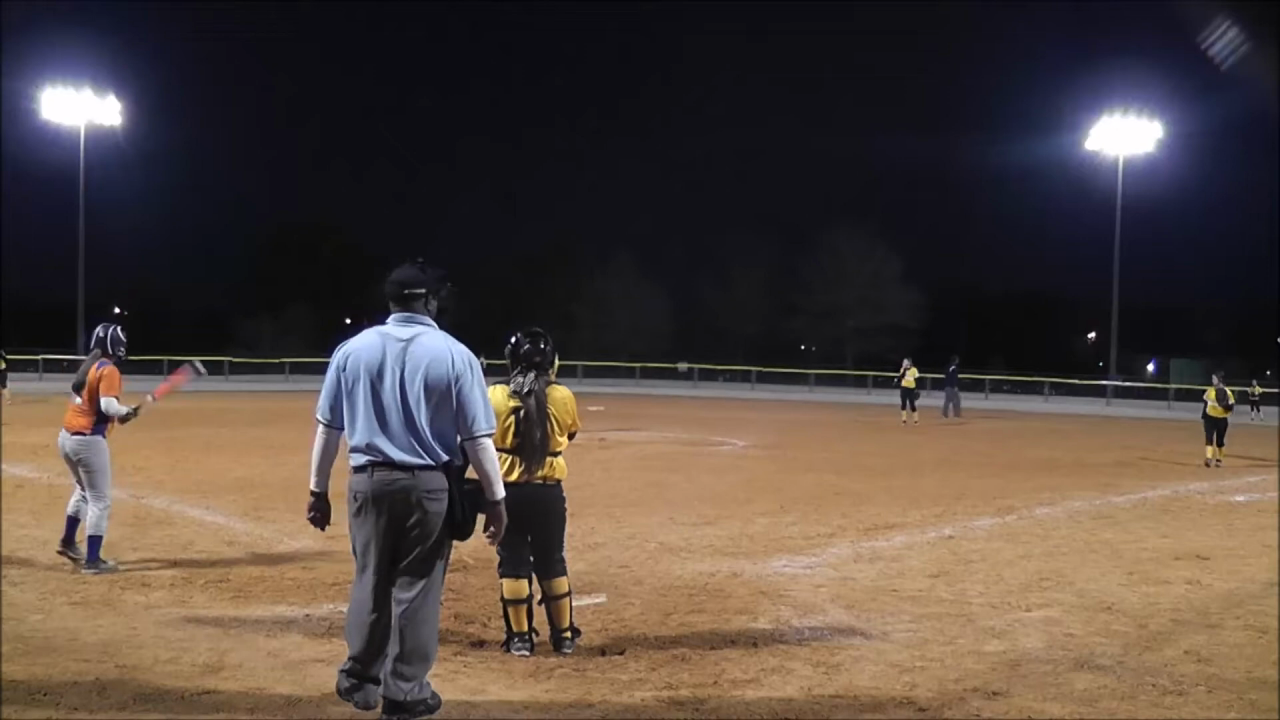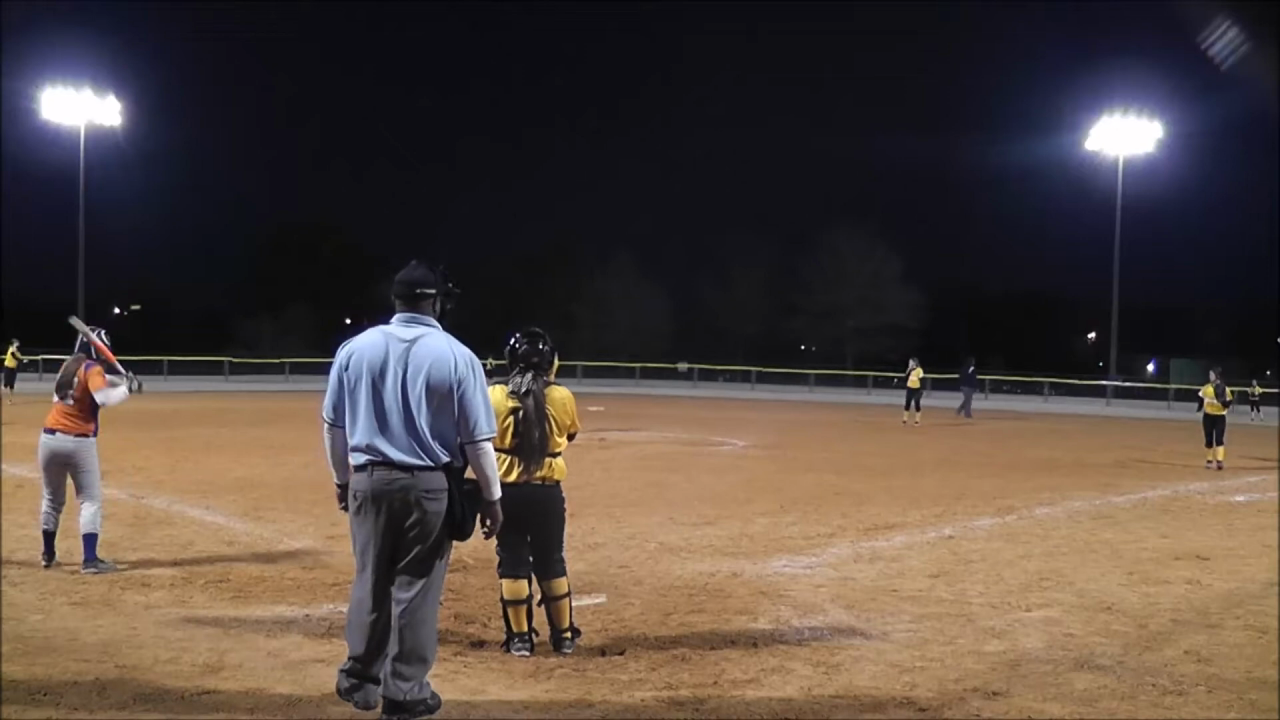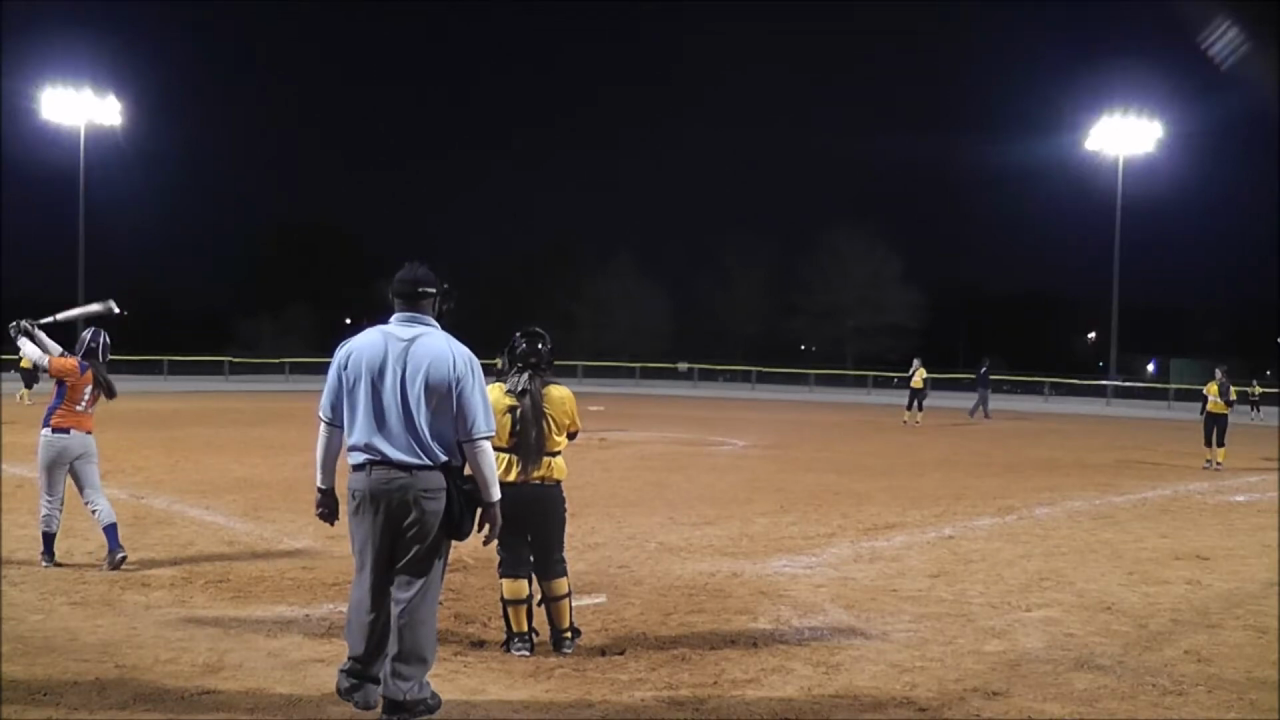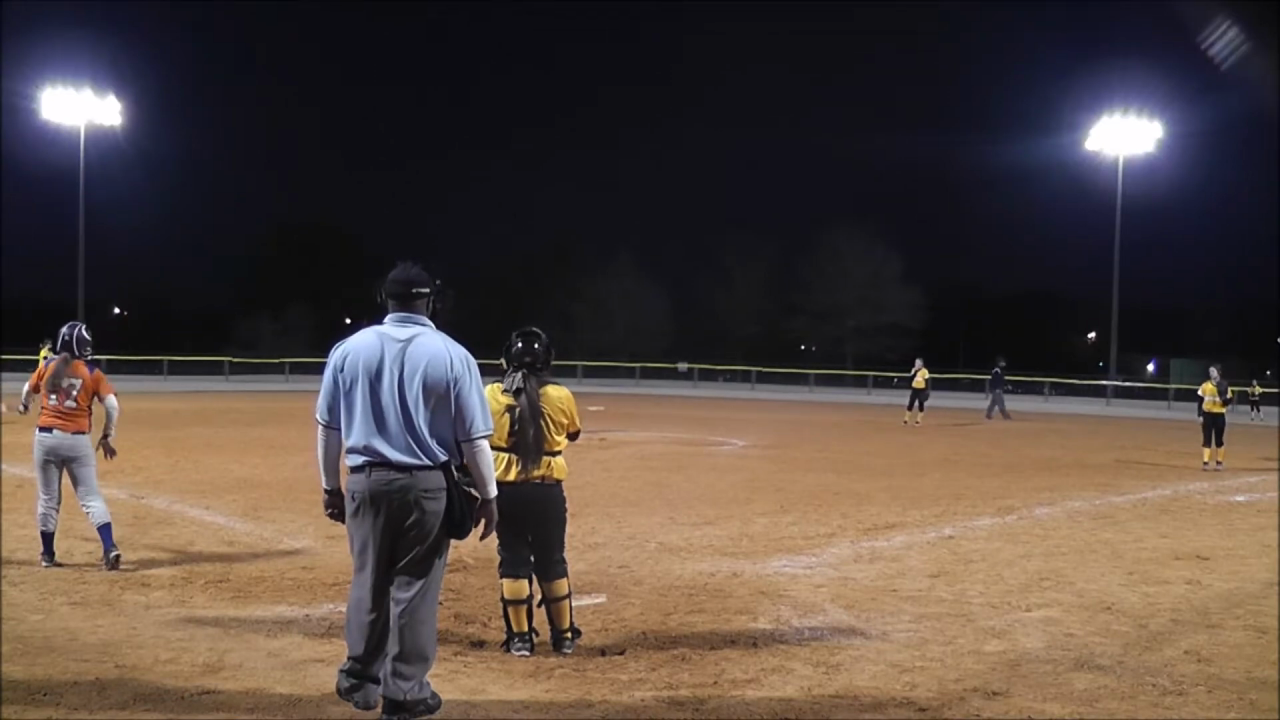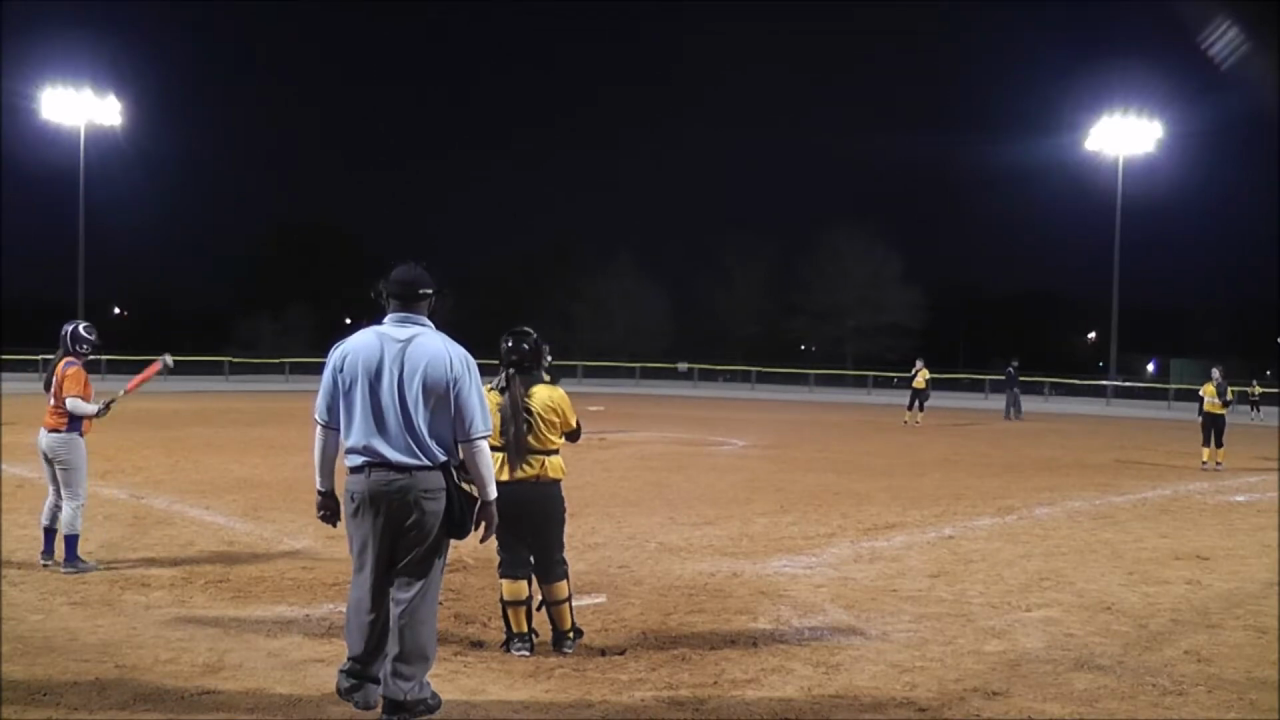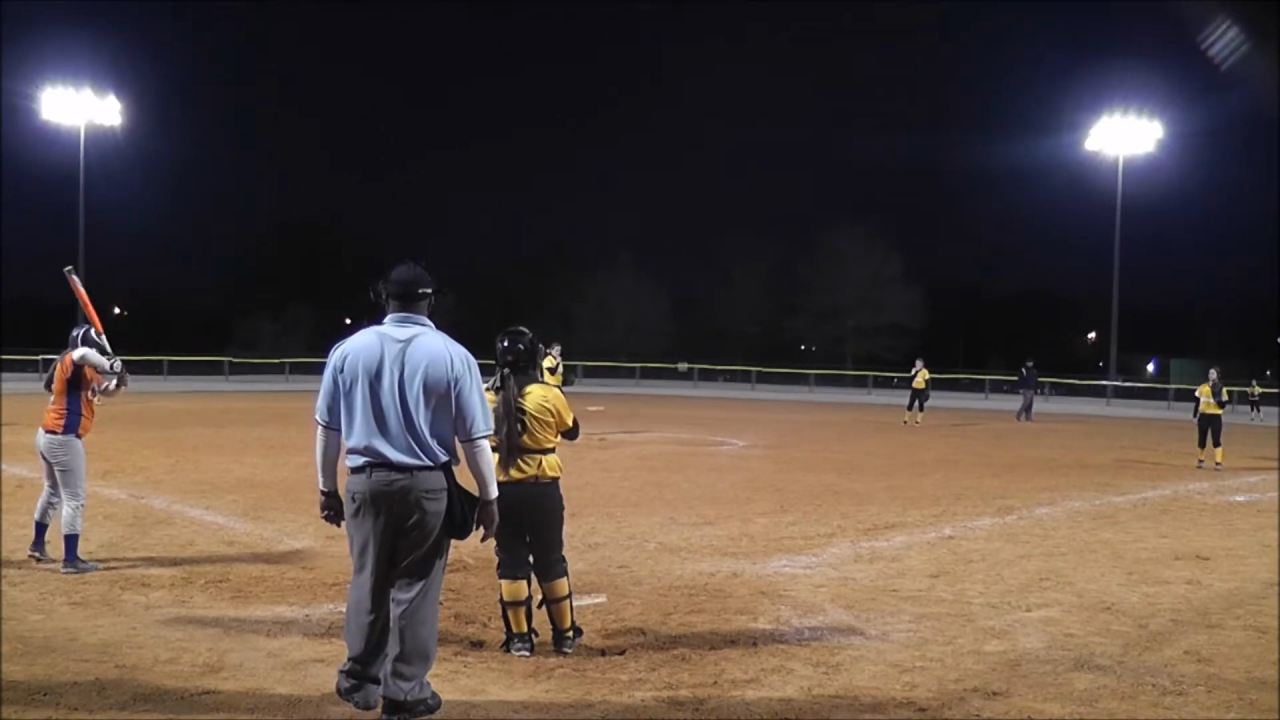
dt=0.5s
person 1, frame 1
left shoulder: (352, 349)
right shoulder: (454, 355)
left elbow: (328, 428)
right elbow: (478, 438)
left wrist: (318, 490)
right wrist: (495, 498)
left hip: (368, 482)
right hip: (429, 485)
left knee: (370, 582)
right knee: (417, 587)
left ankle: (360, 681)
person 1, frame 2
left shoulder: (355, 348)
right shoulder: (457, 356)
left elbow: (333, 427)
right elbow: (477, 440)
left wrist: (343, 480)
right wrist: (491, 498)
left hip: (370, 481)
right hip: (428, 486)
left knee: (370, 582)
right knee: (416, 587)
left ankle: (361, 680)
person 1, frame 3
left shoulder: (354, 348)
right shoulder: (456, 355)
left elbow: (330, 425)
right elbow: (476, 439)
left wrist: (325, 485)
right wrist: (491, 499)
left hip: (368, 480)
right hip: (428, 485)
left knee: (369, 582)
right knee: (415, 587)
left ankle: (360, 680)
person 1, frame 4
left shoulder: (349, 349)
right shoulder: (452, 355)
left elbow: (328, 428)
right elbow: (474, 438)
left wrist: (331, 487)
right wrist: (488, 496)
left hip: (367, 482)
right hip: (427, 485)
left knee: (368, 582)
right knee: (415, 587)
left ankle: (360, 680)
person 1, frame 5
left shoulder: (349, 349)
right shoulder: (452, 355)
left elbow: (327, 428)
right elbow: (474, 438)
left wrist: (325, 488)
right wrist: (488, 497)
left hip: (366, 482)
right hip: (427, 485)
left knee: (368, 582)
right knee: (415, 586)
left ankle: (361, 681)
person 1, frame 6
left shoulder: (349, 349)
right shoulder: (452, 355)
left elbow: (328, 429)
right elbow: (475, 438)
left wrist: (327, 488)
right wrist: (489, 497)
left hip: (366, 483)
right hip: (427, 485)
left knee: (368, 583)
right knee: (415, 587)
left ankle: (360, 681)
person 2, frame 1
left shoulder: (495, 396)
right shoulder: (563, 397)
left hip: (507, 491)
right hip: (548, 491)
left knee: (513, 562)
right knee: (552, 562)
left ankle: (520, 638)
right ankle: (563, 635)
person 2, frame 2
left shoulder: (494, 396)
right shoulder: (562, 397)
left hip: (506, 491)
right hip: (547, 491)
left knee: (513, 563)
right knee: (552, 562)
left ankle: (520, 638)
right ankle: (564, 635)
person 2, frame 3
left shoulder: (493, 394)
right shoulder: (562, 396)
right elbow: (572, 433)
left hip: (505, 489)
right hip: (547, 490)
left knee: (513, 561)
right knee: (552, 561)
left ankle: (520, 637)
right ankle: (563, 635)
person 2, frame 4
left shoulder: (492, 395)
right shoulder: (561, 396)
right elbow: (574, 433)
left hip: (506, 489)
right hip: (547, 490)
left knee: (514, 561)
right knee: (552, 561)
left ankle: (520, 637)
right ankle: (563, 635)
person 2, frame 5
left shoulder: (488, 396)
right shoulder: (554, 395)
right elbow: (574, 434)
left hip: (503, 489)
right hip: (544, 489)
left knee: (512, 561)
right knee: (551, 562)
left ankle: (520, 638)
right ankle: (565, 634)
person 2, frame 6
left shoulder: (486, 396)
right shoulder: (549, 395)
right elbow: (572, 432)
left hip: (502, 489)
right hip: (542, 489)
left knee: (511, 562)
right knee: (551, 561)
left ankle: (520, 638)
right ankle: (565, 634)
person 3, frame 1
left shoulder: (90, 366)
right shoulder: (107, 369)
right elbow: (109, 406)
left wrist: (122, 411)
right wrist: (127, 411)
left hip: (68, 436)
right hip: (89, 440)
left knee: (83, 490)
right knee: (99, 500)
left ankle: (68, 541)
right ankle: (93, 560)
person 3, frame 2
left shoulder: (70, 364)
right shoulder: (93, 369)
right elbow: (103, 399)
left wrist: (123, 384)
right wrist: (126, 389)
left hip: (49, 439)
right hip: (79, 443)
left knee: (51, 499)
right knee: (90, 502)
left ankle: (48, 554)
right ankle: (90, 560)
person 3, frame 3
left shoulder: (76, 368)
right shoulder: (99, 375)
left elbow: (39, 358)
right elbow: (62, 356)
left wrist: (20, 337)
right wrist: (36, 332)
left hip: (56, 438)
right hip: (84, 441)
left knee: (51, 500)
right knee: (95, 496)
left ankle: (48, 555)
right ankle: (115, 547)
person 3, frame 4
left shoulder: (47, 366)
right shoulder: (92, 372)
left elbow: (28, 391)
right elbow: (112, 405)
left wrist: (24, 404)
right wrist: (108, 436)
left hip: (47, 438)
right hip: (78, 440)
left knee: (48, 499)
right knee: (91, 497)
left ankle: (47, 555)
right ankle: (110, 546)
person 3, frame 5
left shoulder: (61, 365)
right shoulder: (74, 368)
right elbow: (73, 405)
left wrist: (94, 407)
right wrist: (98, 409)
left hip: (48, 436)
right hip: (66, 439)
left knee: (57, 496)
right knee: (74, 499)
left ankle: (48, 551)
right ankle: (71, 559)
person 3, frame 6
left shoulder: (85, 370)
right shoulder: (70, 361)
left elbow: (105, 390)
right elbow: (84, 353)
left wrist: (119, 380)
right wrist: (111, 365)
left hip: (48, 436)
right hip: (63, 439)
left knee: (53, 490)
right knee: (74, 499)
left ankle: (38, 545)
right ankle: (71, 560)
